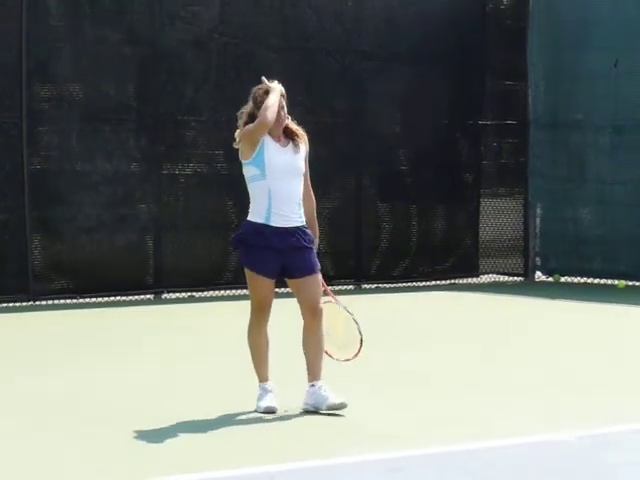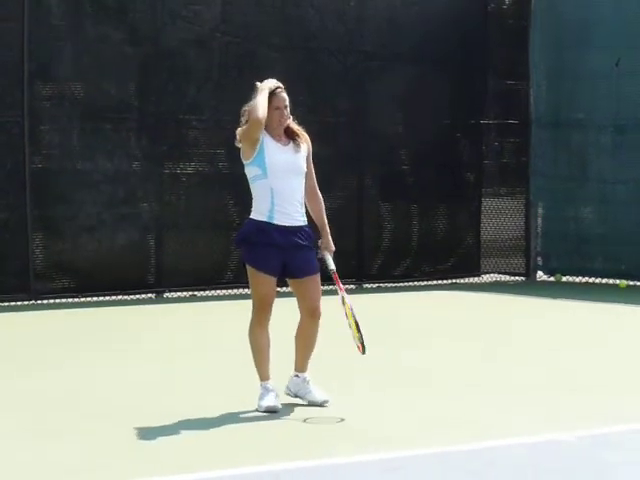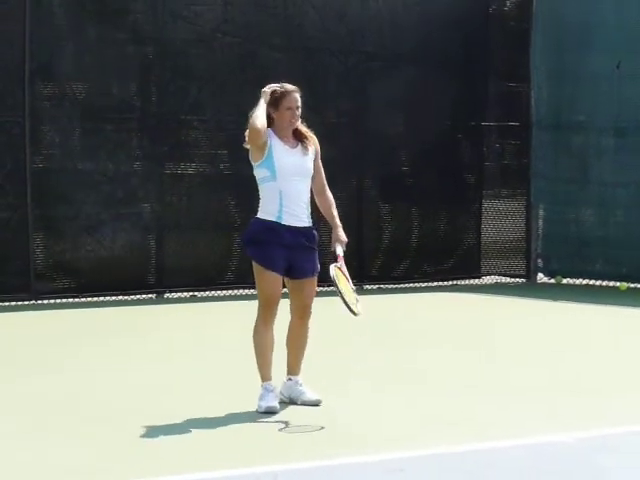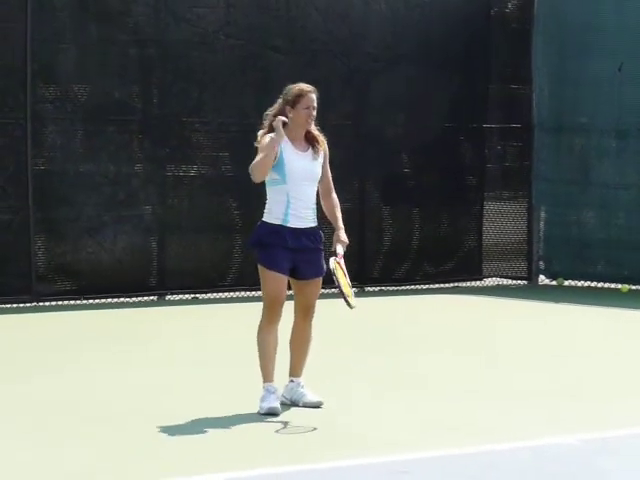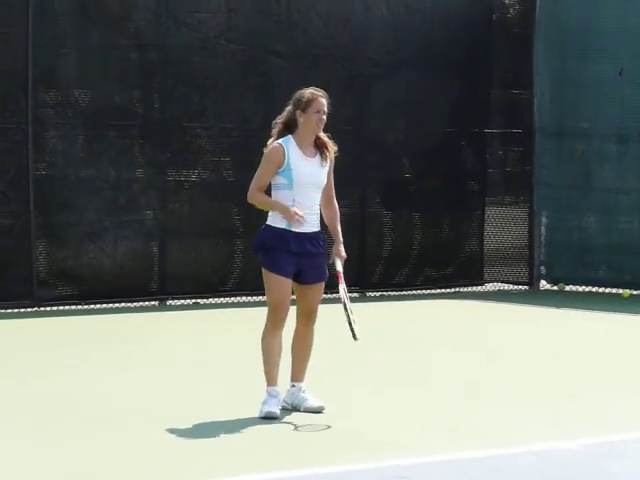
dt=0.2s
person 1, frame 1
left shoulder: (300, 141)
right shoulder: (250, 139)
right elbow: (265, 122)
left wrist: (313, 233)
right wrist: (272, 90)
left hip: (297, 236)
right hip: (262, 236)
left knee: (313, 312)
right knee: (261, 313)
left ankle: (316, 390)
right ankle: (265, 389)
person 1, frame 2
left shoulder: (302, 141)
right shoulder: (252, 139)
left elbow: (312, 191)
right elbow: (254, 119)
left wrist: (325, 233)
right wrist: (263, 88)
left hip: (300, 234)
right hip: (263, 234)
left knee: (312, 311)
right knee: (262, 312)
left ankle: (300, 379)
right ankle: (266, 388)
person 1, frame 3
left shoulder: (310, 143)
right shoulder: (264, 139)
left elbow: (322, 190)
right elbow: (255, 128)
left wrist: (337, 227)
right wrist: (263, 97)
left hip: (303, 235)
right hip: (270, 233)
left knee: (303, 313)
right knee: (268, 310)
left ankle: (292, 382)
right ankle: (267, 389)
person 1, frame 4
left shoulder: (319, 146)
right shoulder: (272, 141)
left elbow: (327, 193)
right elbow: (257, 175)
left wrist: (339, 228)
right wrist: (273, 137)
left hip: (309, 236)
right hip: (276, 235)
left knee: (306, 313)
right knee: (272, 312)
left ankle: (295, 385)
right ankle: (269, 390)
person 1, frame 5
left shoulder: (327, 152)
right shoulder: (279, 148)
right elbow: (254, 194)
left wrist: (338, 241)
right wrist: (284, 210)
left hip: (313, 241)
right hip: (280, 239)
left knee: (308, 318)
right knee: (277, 316)
left ankle: (296, 390)
right ankle: (272, 394)
